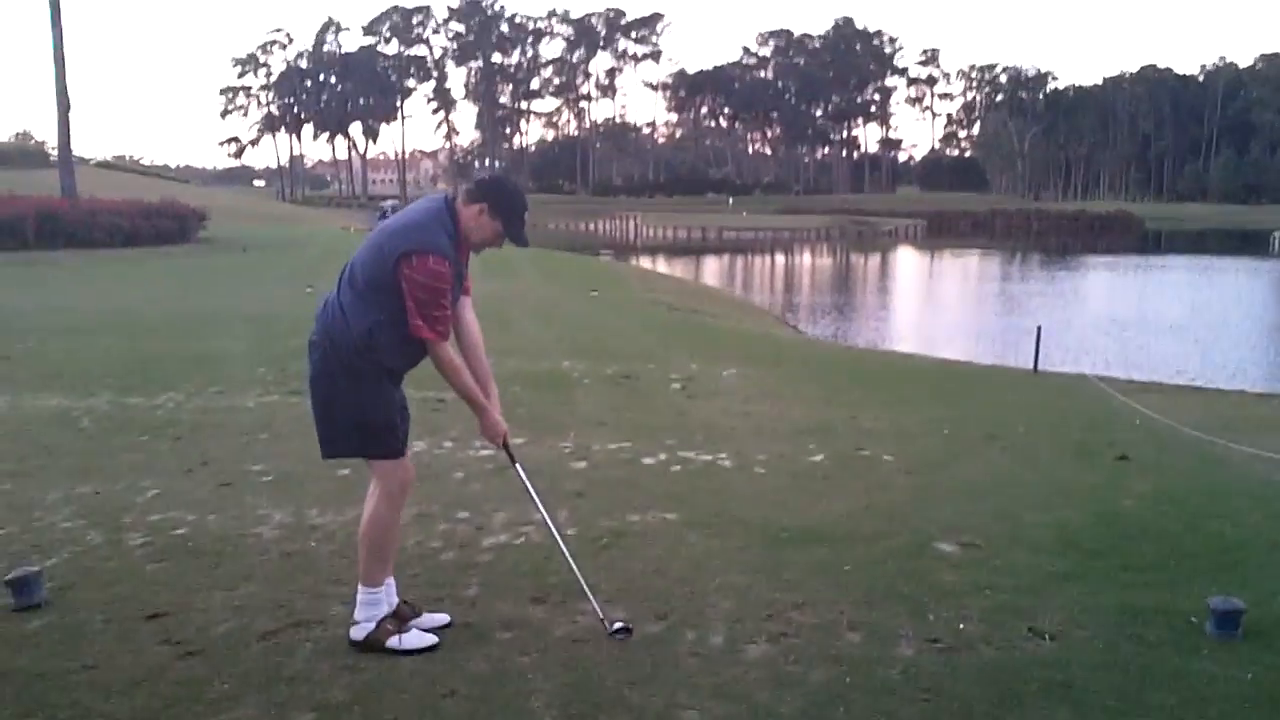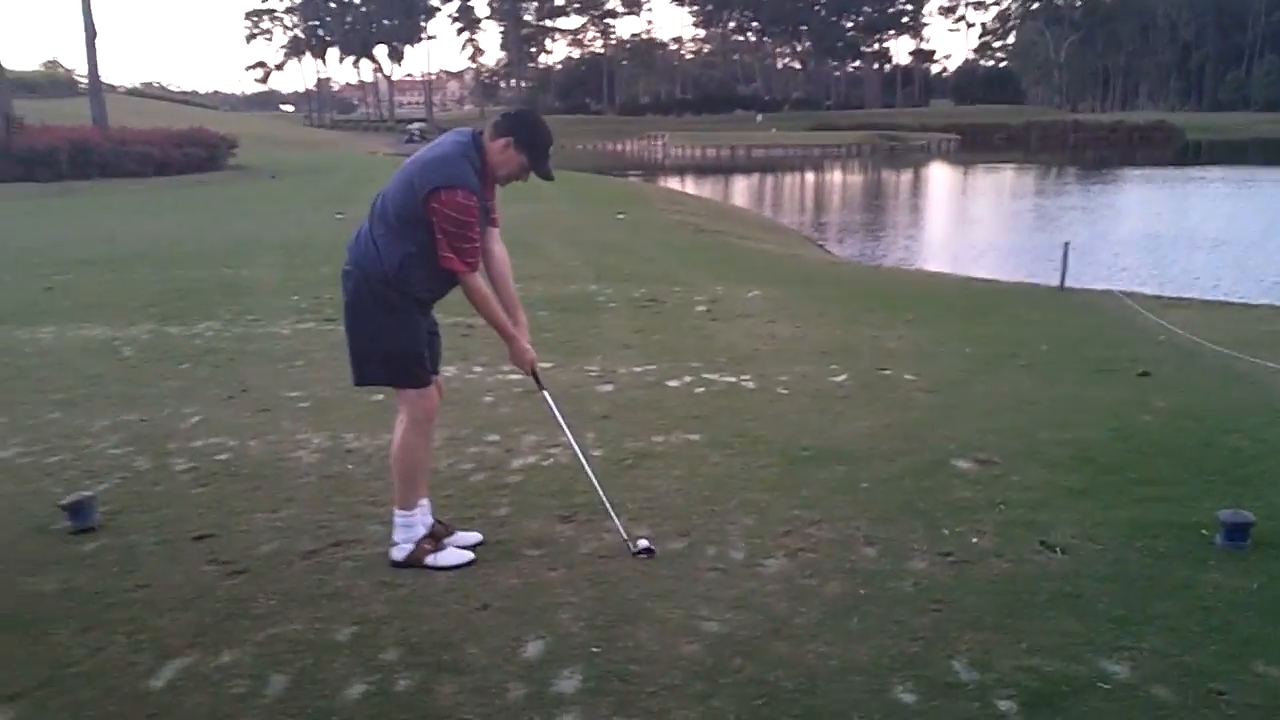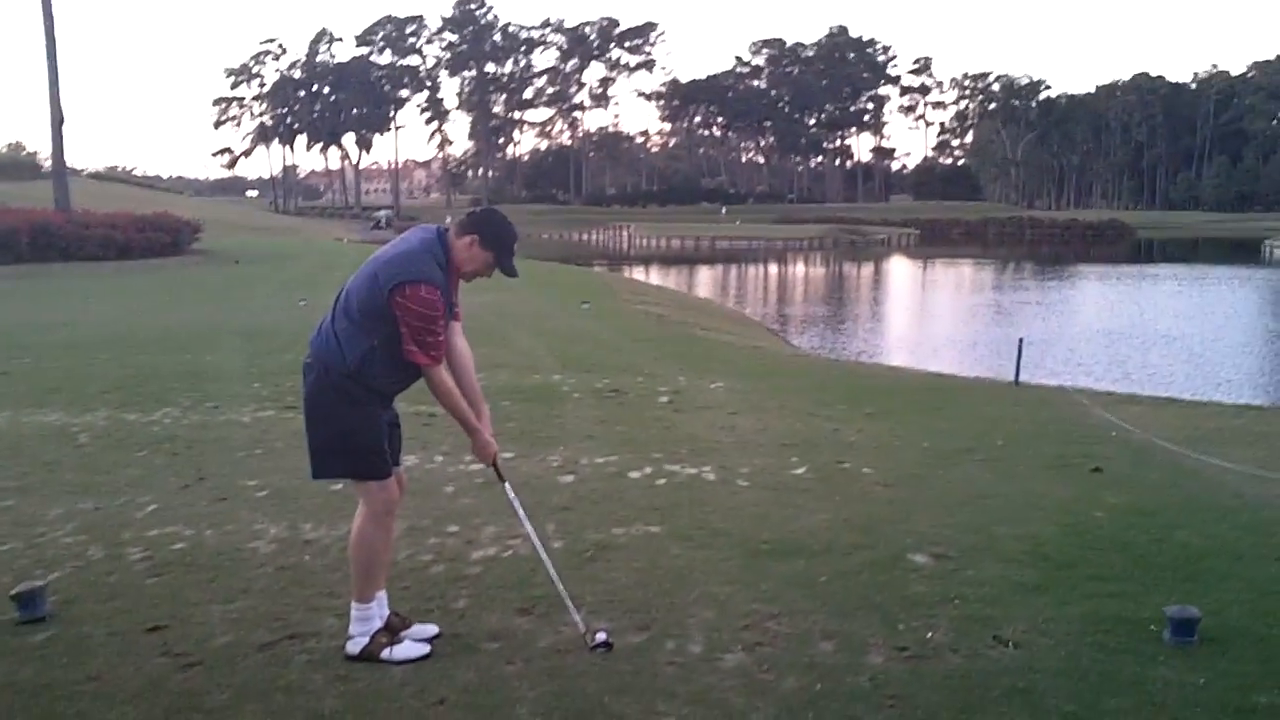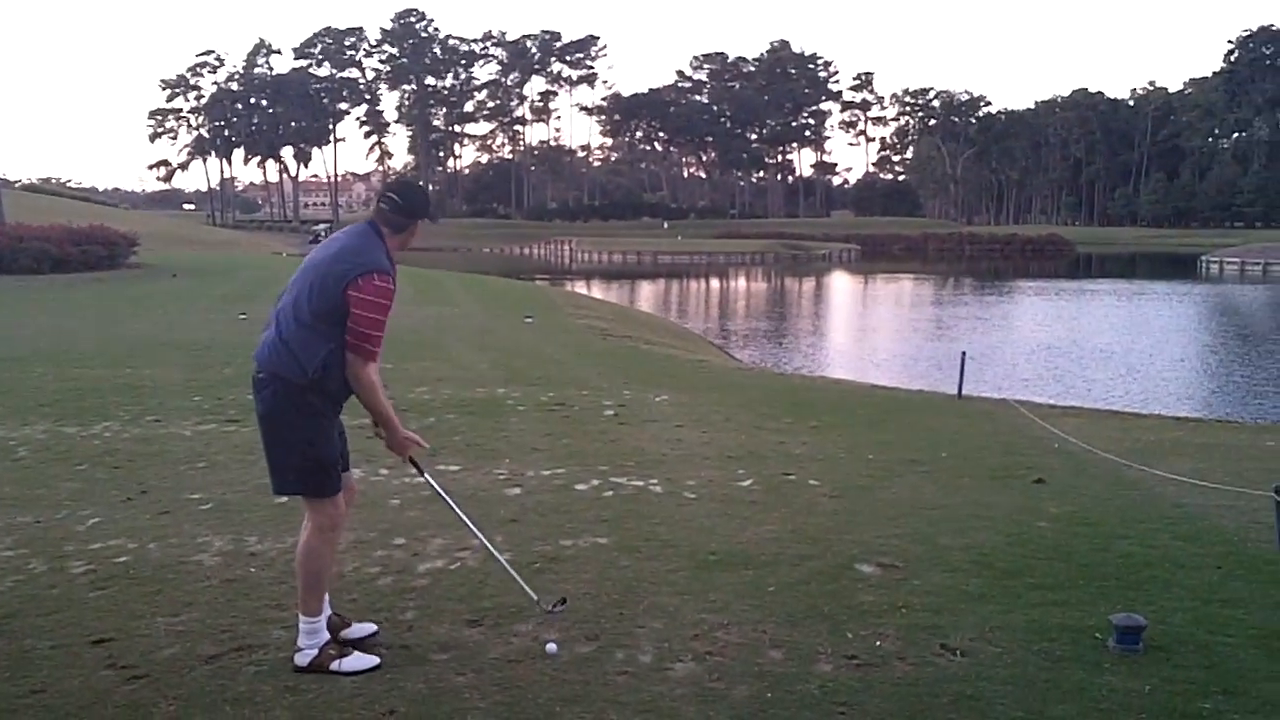
dt=0.5s
person 1, frame 1
left shoulder: (446, 225)
right shoulder: (428, 248)
left elbow: (462, 312)
right elbow: (438, 346)
left wrist: (491, 392)
right wrist: (483, 411)
left hip: (371, 357)
right hip: (348, 361)
left knee: (394, 475)
right knee: (393, 477)
left ankle: (385, 600)
right ankle: (369, 618)
person 1, frame 2
left shoulder: (472, 153)
right shoulder: (455, 184)
left elbow: (492, 243)
right elbow: (468, 277)
left wrist: (520, 320)
right wrist: (513, 340)
left hip: (403, 287)
right hip: (380, 291)
left knee: (428, 399)
right knee: (419, 405)
left ankle: (421, 520)
right ankle: (407, 539)
person 1, frame 3
left shoulder: (437, 249)
right shoulder: (420, 279)
left elbow: (454, 338)
right elbow: (433, 370)
left wrist: (483, 412)
right wrist: (475, 431)
left hip: (364, 380)
right hip: (341, 385)
left knee: (390, 489)
right knee: (379, 497)
left ankle: (377, 612)
right ankle: (363, 632)
person 1, frame 4
left shoulder: (348, 242)
right shoulder: (374, 273)
right elbow: (359, 366)
left wrist: (385, 416)
right wrist: (392, 427)
left hip: (290, 382)
right hip: (296, 393)
left knee: (338, 493)
right knee: (326, 511)
left ankle: (320, 616)
right ankle: (312, 644)
